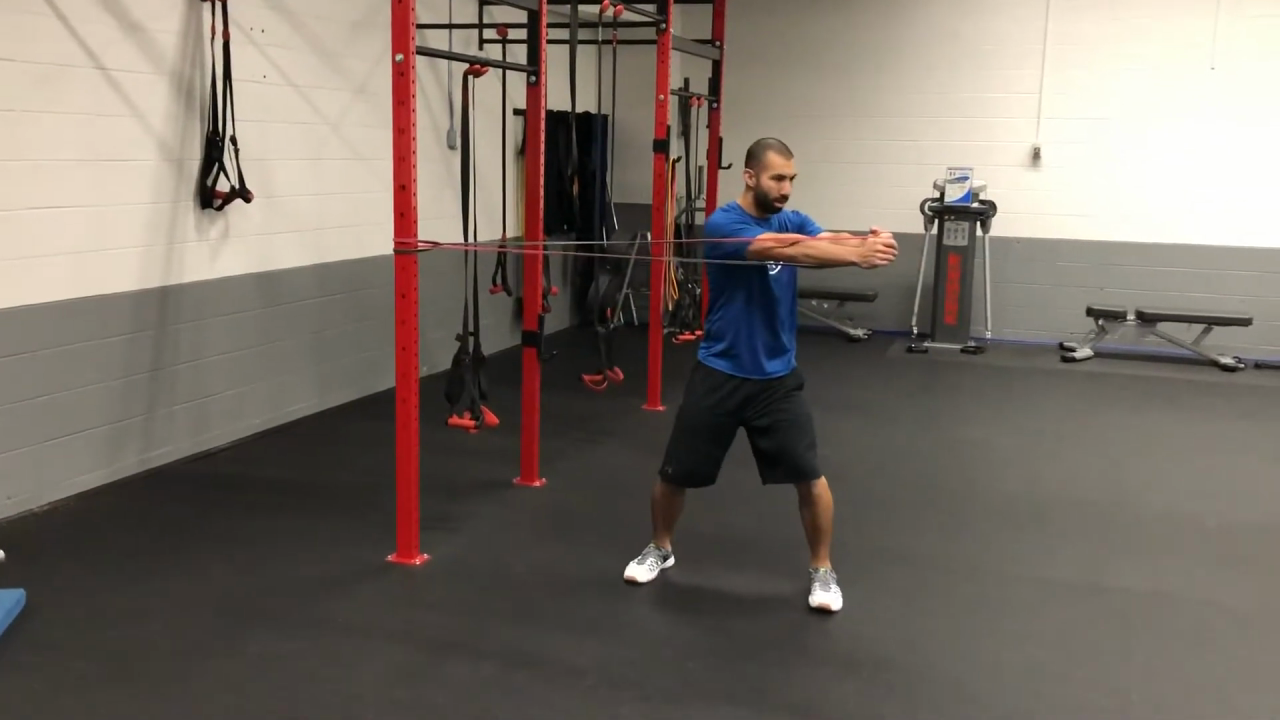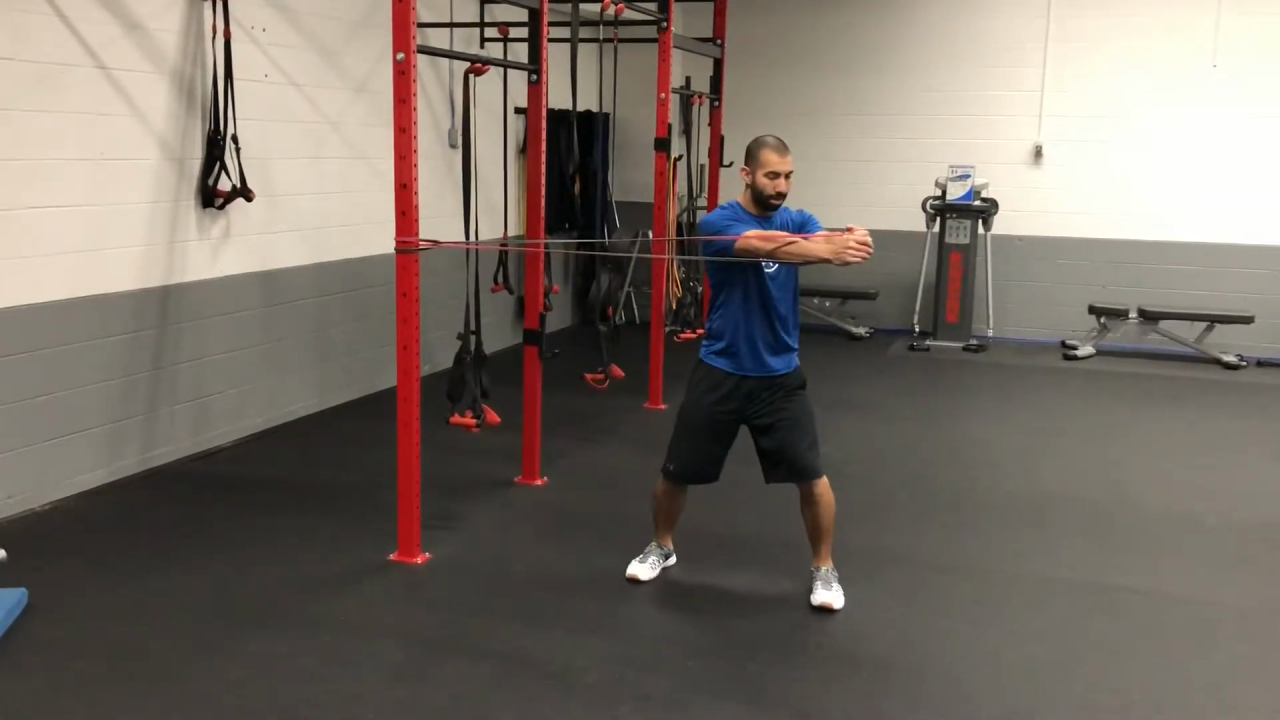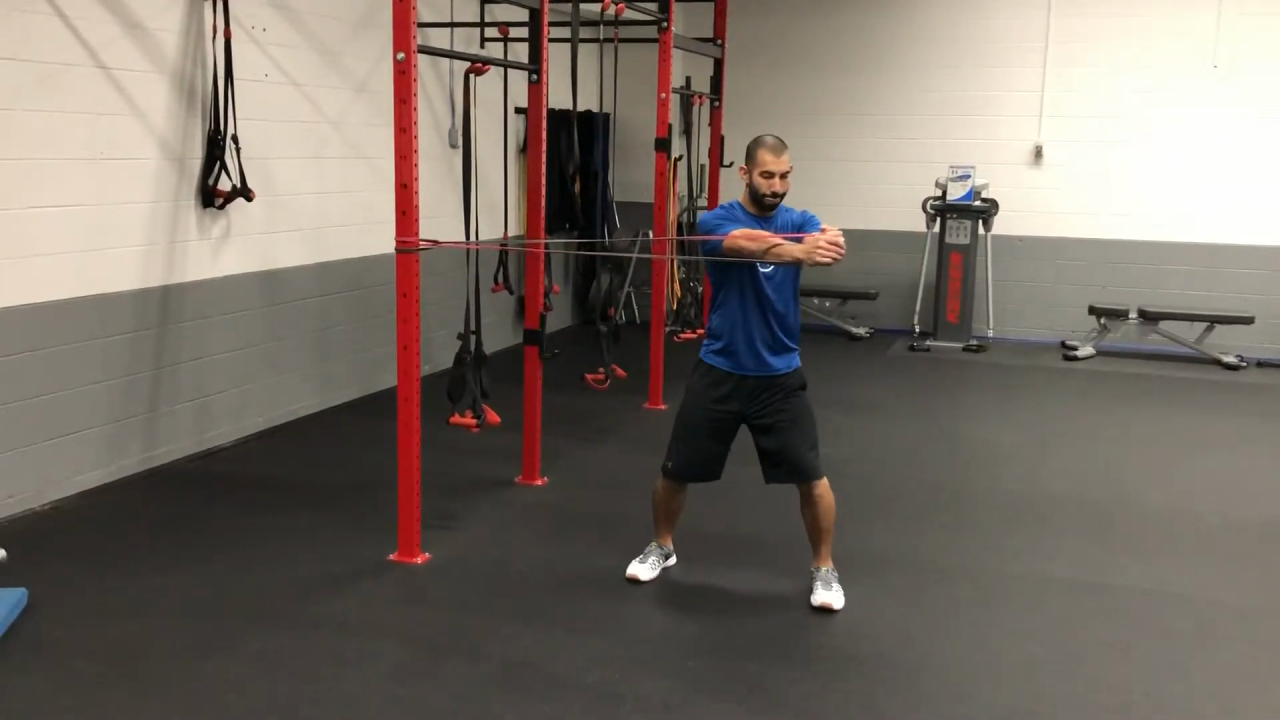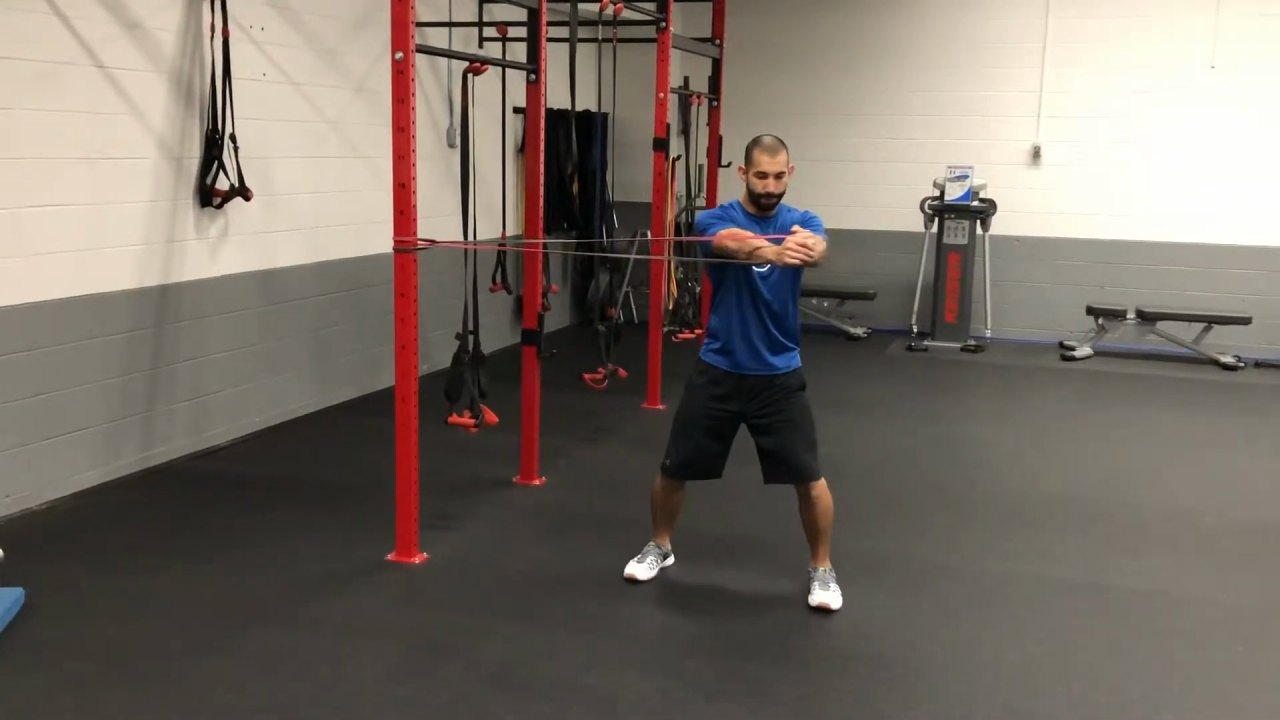
dt=0.4s
person 1, frame 1
left shoulder: (794, 220)
right shoulder: (723, 225)
left elbow: (826, 241)
right elbow: (785, 251)
left wrist: (865, 243)
right wrist: (855, 255)
left hip: (778, 377)
right hip: (720, 374)
left knee: (810, 477)
right knee: (675, 474)
left ankle: (822, 569)
right ankle: (659, 548)
person 1, frame 2
left shoulder: (797, 220)
right shoulder: (719, 223)
left elbow: (819, 239)
right elbow: (768, 246)
left wrist: (847, 241)
right wrist: (829, 253)
left hip: (780, 374)
right hip: (720, 372)
left knee: (812, 477)
right knee: (676, 472)
left ankle: (824, 568)
right ankle: (661, 547)
person 1, frame 3
left shoulder: (800, 221)
right shoulder: (717, 222)
left elbow: (820, 244)
right elbow: (754, 245)
left wrist: (829, 244)
right wrist: (802, 251)
left hip: (779, 375)
right hip: (719, 371)
left knee: (811, 478)
right knee: (675, 471)
left ankle: (823, 568)
right ankle: (661, 547)
person 1, frame 4
left shoulder: (802, 221)
right shoulder: (715, 220)
left elbow: (817, 248)
right elbow: (737, 244)
left wrist: (804, 249)
right wrist: (773, 250)
left hip: (779, 374)
right hip: (718, 370)
left knee: (809, 478)
right knee: (674, 469)
left ankle: (821, 568)
right ankle: (659, 547)
